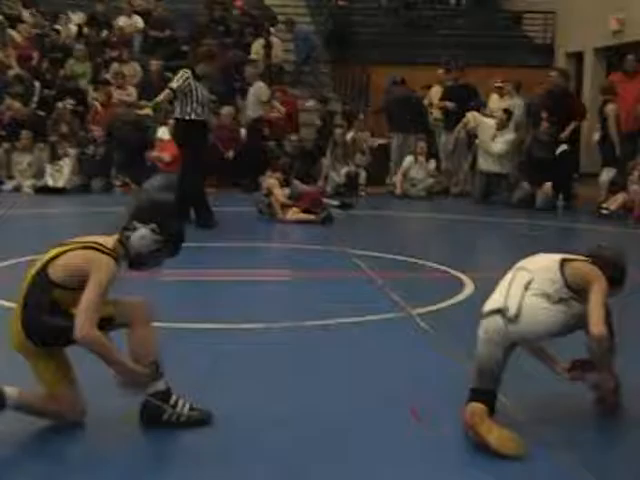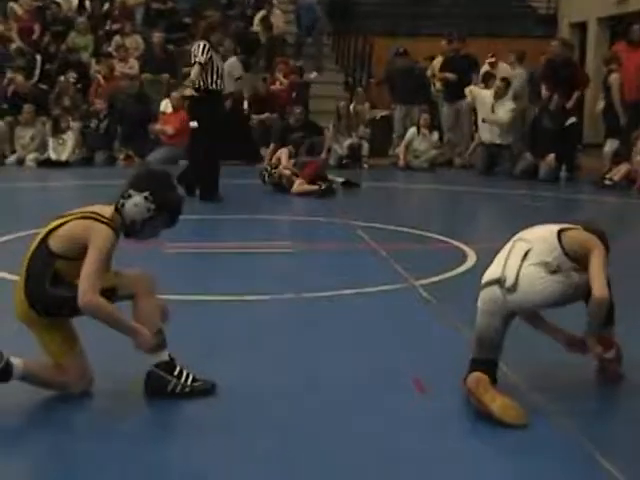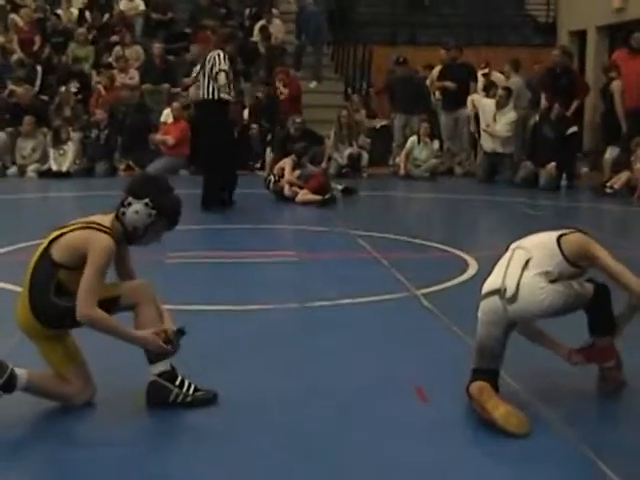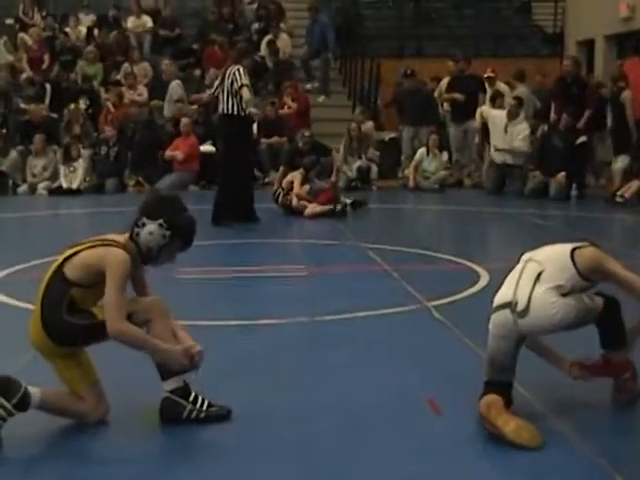
dt=0.4s
person 1, frame 1
left shoulder: (103, 247)
right shoulder: (105, 263)
left elbow: (95, 317)
right elbow: (85, 333)
left wrist: (120, 365)
right wrist: (128, 369)
left hip: (34, 324)
right hip: (39, 326)
left knee: (73, 412)
right knee: (138, 312)
right ankle: (159, 402)
person 1, frame 2
left shoulder: (108, 218)
right shoulder: (103, 231)
left elbow: (97, 278)
right elbow: (88, 300)
left wrist: (147, 304)
right wrist: (136, 332)
left hip: (40, 296)
right hip: (42, 298)
left knee: (79, 382)
right knee: (140, 284)
right ankle: (163, 373)
person 1, frame 3
left shoulder: (113, 229)
right shoulder: (103, 241)
left elbow: (129, 283)
right elbow: (86, 313)
left wrist: (162, 318)
right wrist: (138, 337)
left hip: (42, 308)
right hip: (46, 309)
left knee: (81, 393)
right knee: (142, 294)
right ankle: (165, 383)
person 1, frame 4
left shoulder: (126, 248)
right shoulder: (118, 258)
left elbow: (146, 299)
right elbow: (116, 329)
left wrist: (182, 337)
right wrist: (167, 352)
left hip: (58, 326)
right hip: (57, 327)
left knee: (95, 411)
right knee: (153, 310)
right ankle: (178, 399)
person 2, frame 1
left shoulder: (549, 266)
right shoulder: (595, 276)
right elbow: (598, 332)
left wrist: (556, 365)
right wrist: (605, 371)
left hip: (491, 322)
right hip: (531, 315)
left knee: (481, 396)
right knee: (598, 318)
left ankle: (476, 411)
right ankle: (607, 393)
person 2, frame 2
left shoulder: (542, 239)
right shoulder: (591, 242)
right elbow: (601, 295)
left wrist: (563, 337)
right wrist: (591, 336)
left hip: (490, 293)
right hip: (529, 285)
left knee: (482, 365)
right knee: (600, 291)
left ankle: (477, 380)
right ankle: (608, 360)
person 2, frame 3
left shoulder: (528, 248)
right shoulder: (581, 243)
left wrist: (564, 352)
right wrist: (616, 326)
left hip: (490, 303)
right hip: (530, 294)
left knee: (483, 375)
right knee: (599, 294)
left ankle: (481, 389)
right ankle: (609, 370)
person 2, frame 4
left shoulder: (538, 260)
right shoulder: (594, 256)
left wrist: (563, 365)
left hip: (501, 315)
right hip: (541, 308)
left knee: (496, 387)
right knee: (609, 307)
left ankle: (492, 403)
person 3, frame 1
left shoulder: (201, 80)
right shoulder: (185, 75)
right elbow: (170, 92)
right wrist: (154, 105)
left hip: (199, 129)
right hip: (186, 129)
left knee: (189, 171)
right knee: (194, 172)
left ankle: (180, 212)
right ankle: (203, 216)
person 3, frame 2
left shoulder: (211, 49)
right shoulder: (203, 46)
right elbow: (198, 66)
right wrist: (190, 87)
left hip: (211, 99)
right hip: (205, 100)
left knee: (210, 143)
right knee: (210, 144)
left ankle: (189, 177)
right ankle: (208, 189)
person 3, frame 3
left shoulder: (209, 57)
right shoulder: (220, 55)
left elbow: (193, 79)
right elbow: (221, 74)
right wrist: (224, 92)
left hip: (205, 108)
right hip: (215, 108)
left knee: (223, 153)
right knee: (216, 155)
left ankle: (220, 196)
right ankle: (211, 199)
person 3, frame 4
left shoulder: (226, 73)
right shoulder: (238, 70)
left elbow: (210, 94)
right elbow: (244, 90)
right wrist: (250, 107)
left hip: (227, 122)
right hip: (234, 124)
left knee: (241, 169)
right knee: (230, 170)
left ankle: (242, 212)
right ankle: (221, 215)
